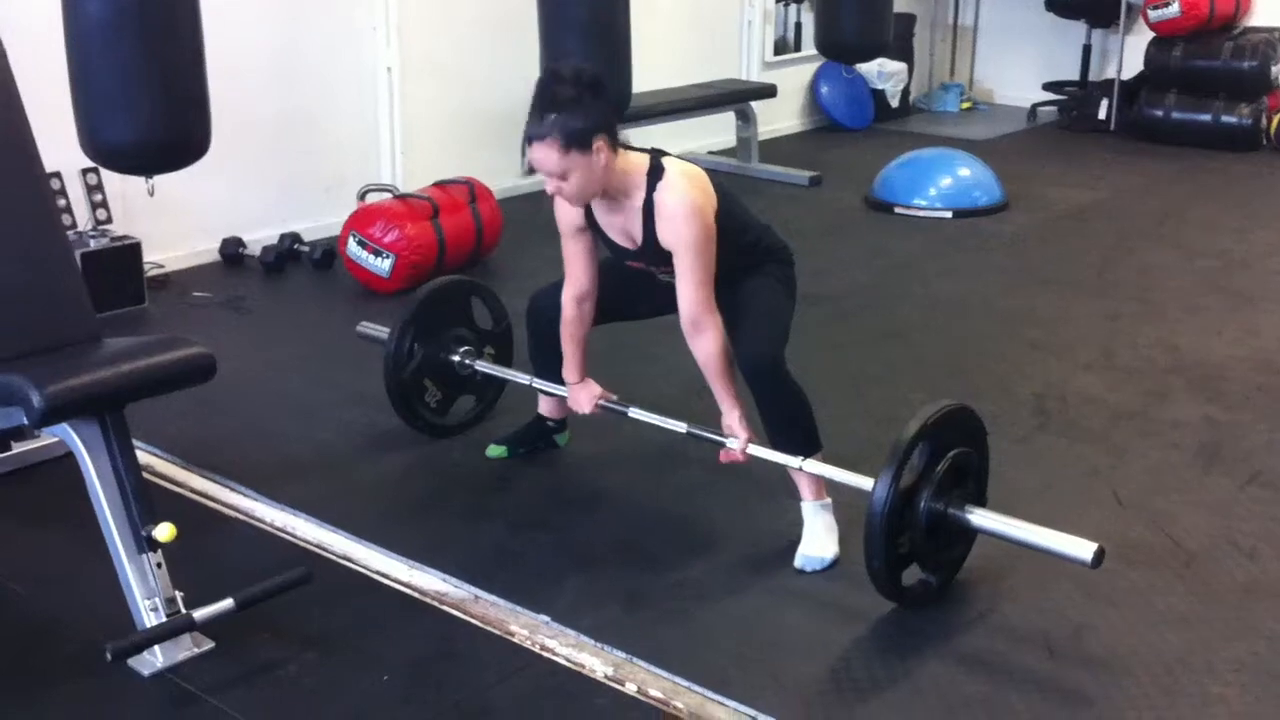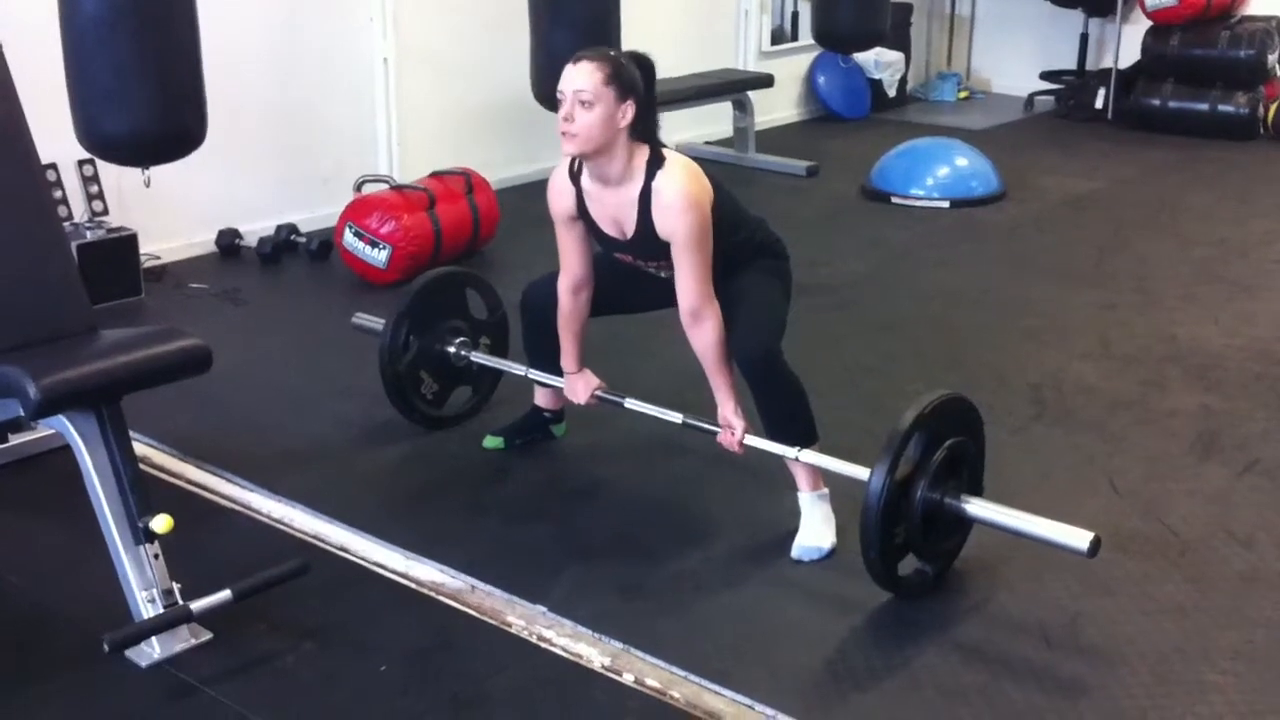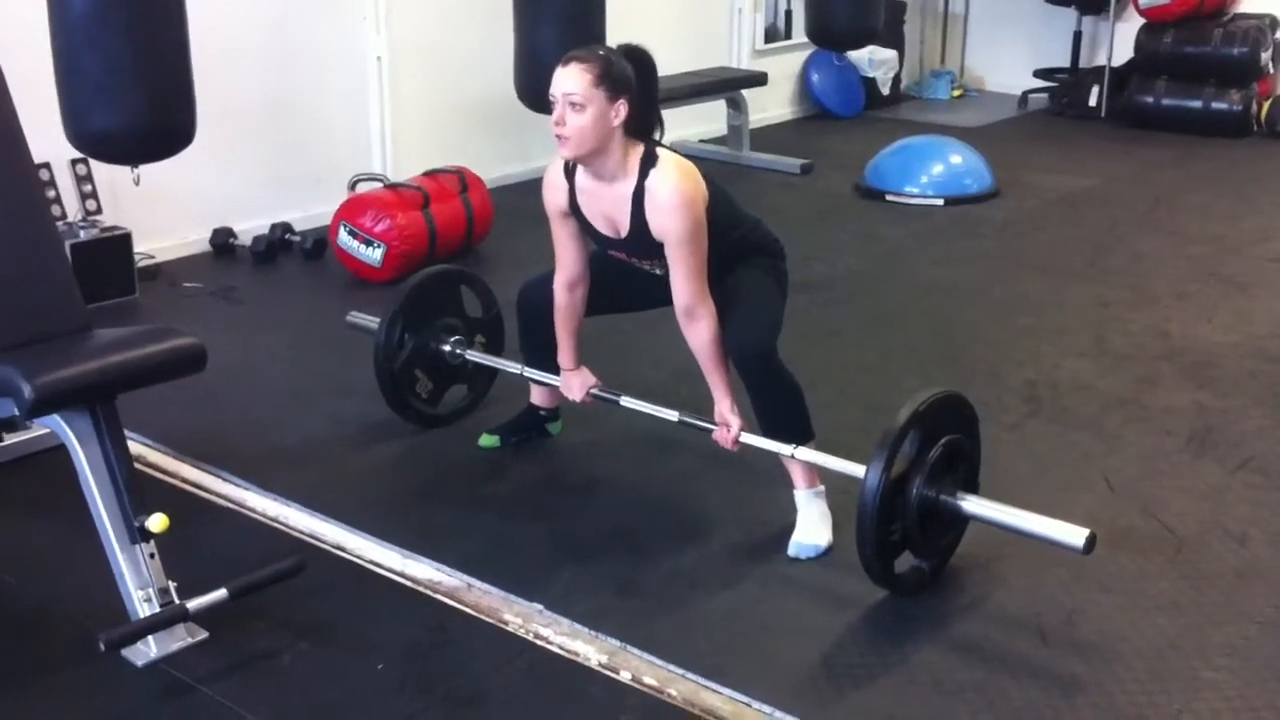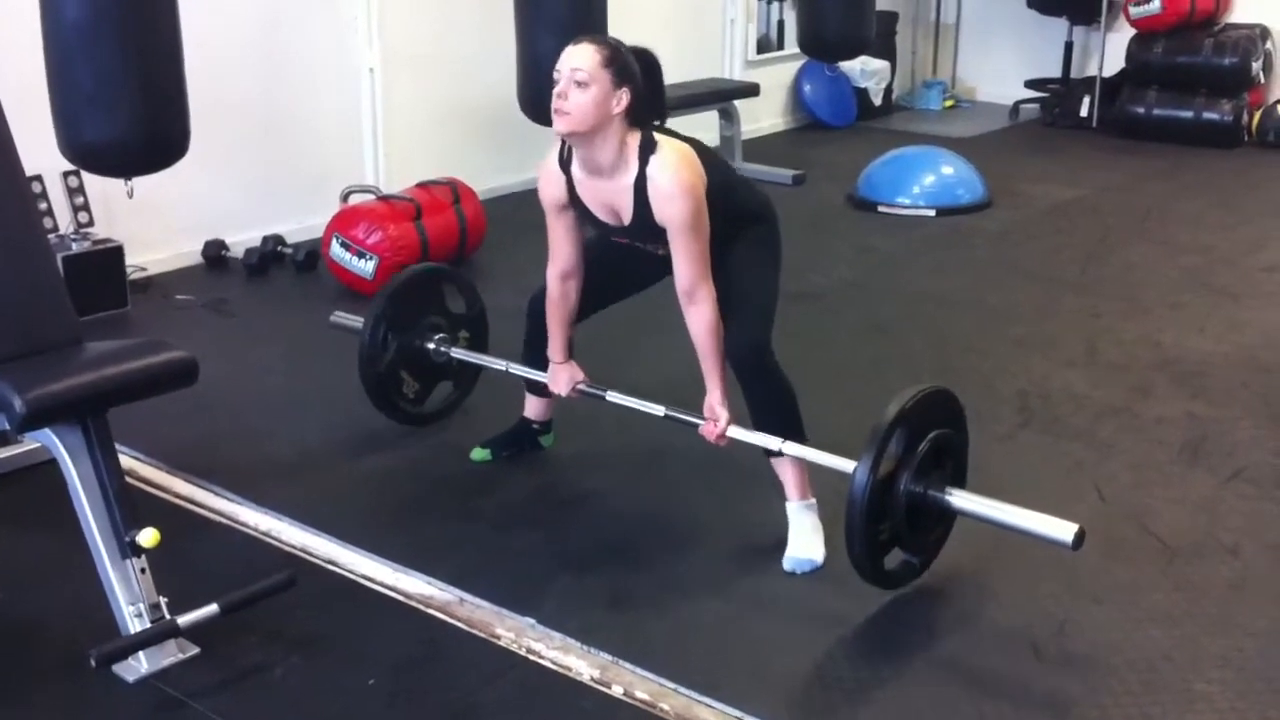
dt=0.7s
person 1, frame 1
left shoulder: (678, 197)
right shoulder: (573, 195)
left elbow: (699, 321)
right elbow: (579, 294)
left wrist: (732, 413)
right wrist: (575, 378)
left hip: (751, 273)
right hip: (658, 270)
left knee: (758, 360)
right knee: (546, 307)
left ankle: (817, 504)
right ankle: (550, 423)
person 1, frame 2
left shoulder: (675, 188)
right shoulder: (566, 183)
left elbow: (697, 310)
right elbow: (575, 284)
left wrist: (726, 404)
right wrist: (572, 368)
left hip: (746, 267)
right hip: (652, 267)
left knee: (755, 352)
right knee: (540, 299)
left ankle: (814, 495)
right ankle: (546, 414)
person 1, frame 3
left shoulder: (668, 187)
right shoulder: (560, 179)
left elbow: (692, 309)
right elbow: (570, 280)
left wrist: (723, 402)
right wrist: (569, 366)
left hip: (742, 266)
right hip: (647, 266)
left knee: (750, 350)
right knee: (536, 298)
left ankle: (810, 493)
right ankle: (541, 413)
person 1, frame 4
left shoulder: (669, 172)
right shoulder: (557, 170)
left elbow: (696, 295)
right elbow: (564, 273)
left wrist: (713, 396)
right wrist: (558, 359)
left hip: (739, 233)
right hip: (642, 239)
left knee: (745, 349)
right knee: (544, 308)
left ankle: (802, 507)
right ankle: (533, 427)
